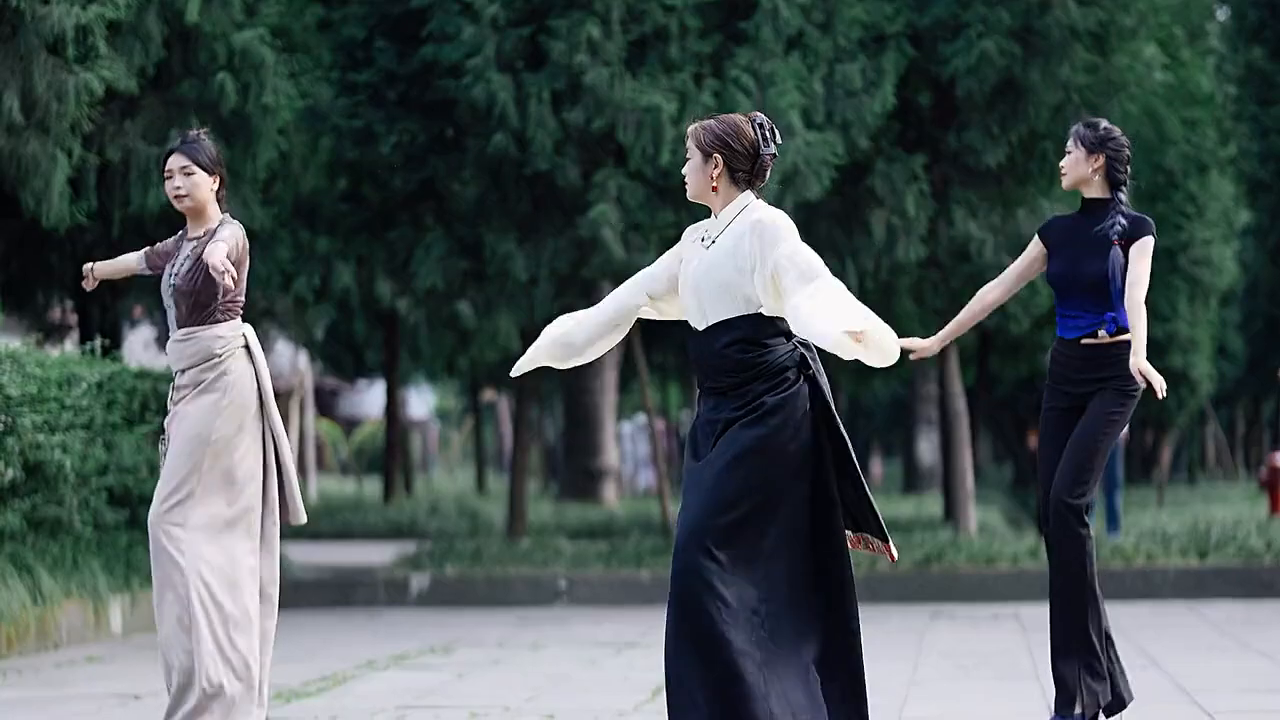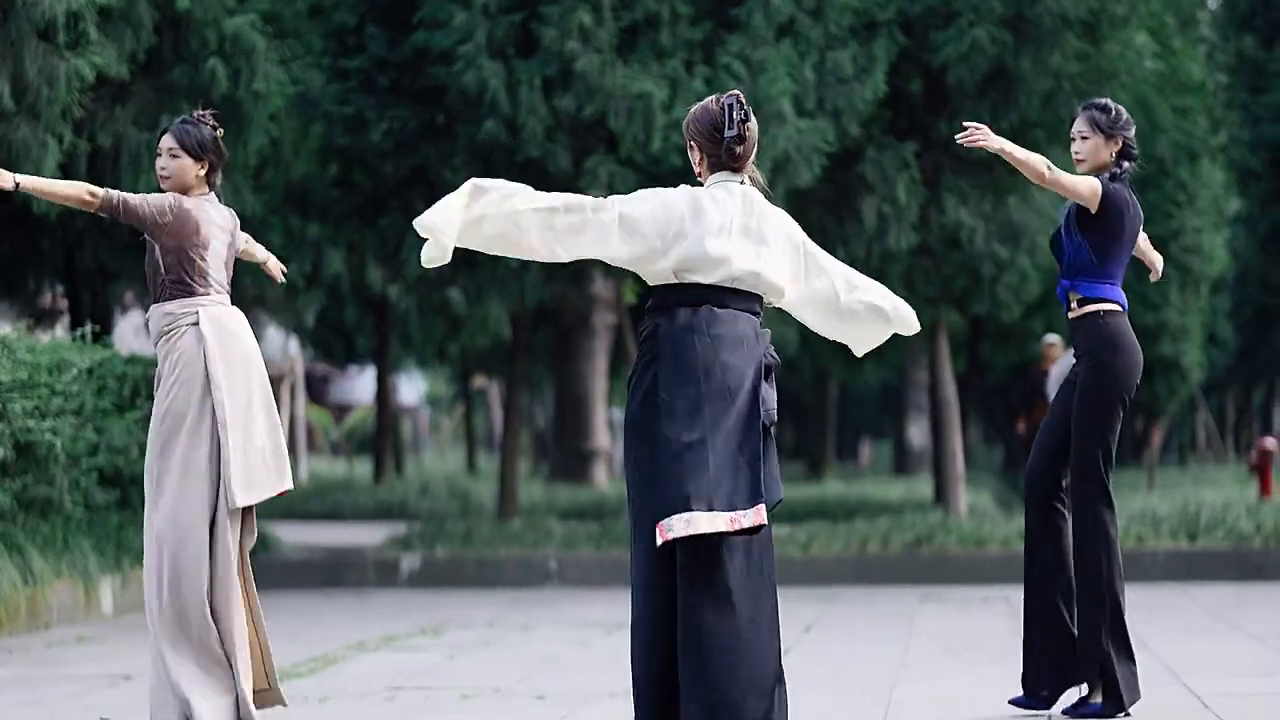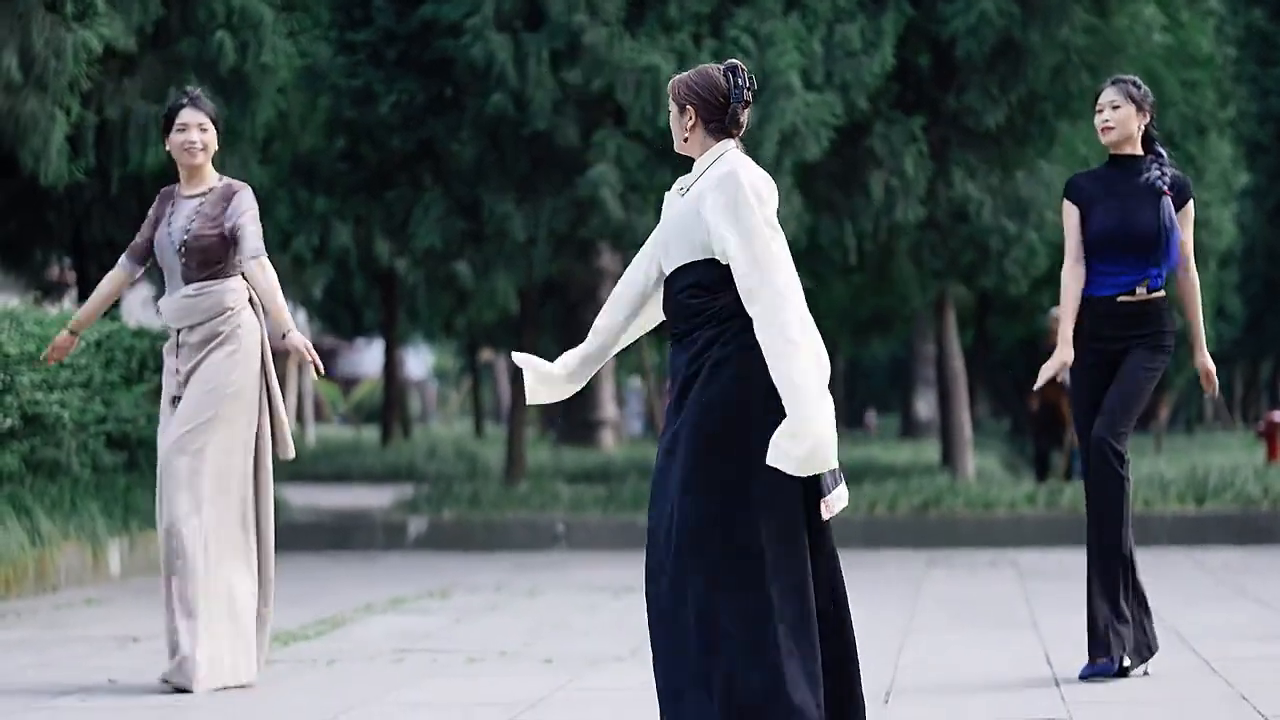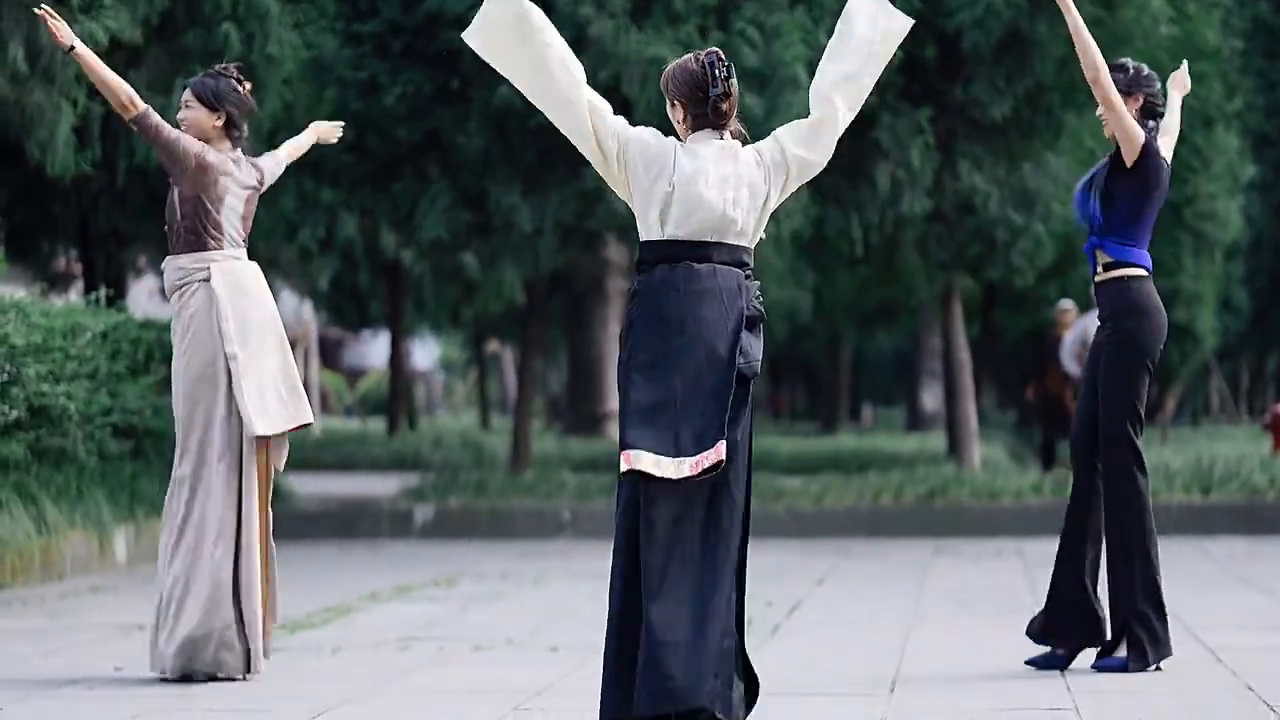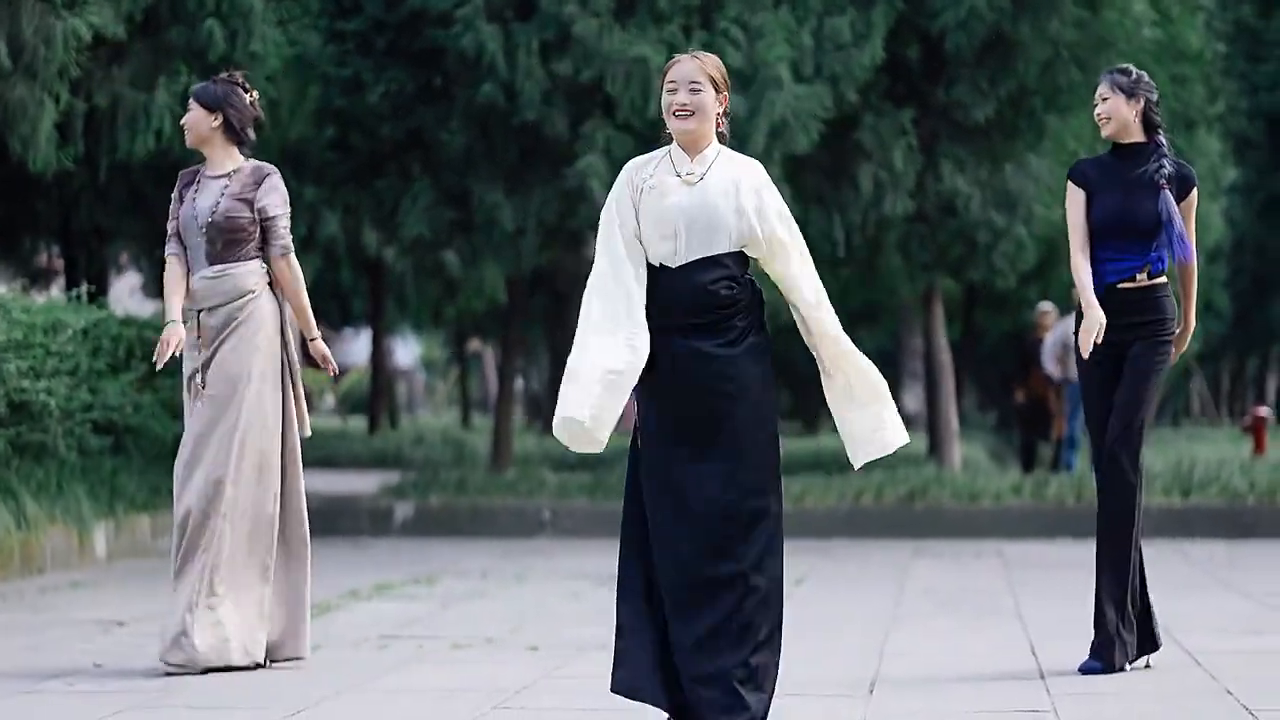
dt=1s
person 1, frame 1
left shoulder: (770, 230)
right shoulder: (699, 240)
left elbow: (817, 287)
right elbow: (635, 297)
left wrist: (854, 332)
right wrist: (563, 337)
left hip: (771, 407)
right hip: (726, 413)
left knee: (704, 555)
right knee: (756, 567)
person 1, frame 2
left shoulder: (675, 206)
right shoulder: (776, 222)
left elbow: (577, 218)
right elbow: (839, 291)
left wrist: (470, 208)
right wrist: (888, 312)
left hip: (680, 369)
right hip: (745, 369)
left knee: (677, 543)
right knee: (730, 552)
person 1, frame 3
left shoulder: (741, 180)
right shoulder: (692, 190)
left elbow: (772, 280)
right elbow: (647, 283)
left wrist: (801, 390)
right wrist: (574, 364)
left hip: (735, 359)
right hip: (710, 369)
left knee: (727, 532)
right knee: (702, 529)
person 1, frame 4
left shoulder: (657, 157)
right shoulder: (767, 160)
left elbow: (574, 99)
right elbow: (830, 108)
left hip: (666, 323)
right hip: (734, 327)
left knee: (663, 502)
right knee: (711, 499)
person 1, frame 5
left shoulder: (747, 176)
right shoulder: (637, 177)
left elbow: (794, 271)
right elbow: (614, 274)
left wrist: (839, 358)
right wrist: (596, 375)
left hip: (733, 352)
right hip: (665, 356)
left knee: (733, 503)
right knee: (670, 506)
person 2, frame 1
left shoulder: (1134, 227)
right shoulder: (1059, 228)
left elbow: (1135, 296)
right elbow: (1000, 287)
left wrist: (1140, 357)
right wrist: (938, 340)
left hip: (1112, 377)
right hip: (1064, 377)
left knee: (1066, 500)
right knee: (1054, 511)
person 2, frame 2
left shoulder: (1102, 191)
right shoulder: (1123, 204)
left elbow: (1049, 175)
right elbow: (1139, 245)
left wrist: (1001, 144)
right wrist: (1152, 254)
left hip: (1104, 349)
right hip: (1096, 352)
left knee: (1087, 496)
right knee: (1043, 484)
right ankle: (1058, 663)
person 2, frame 3
left shoulder: (1173, 186)
right shoulder: (1082, 186)
left elbow: (1185, 269)
right elbow: (1073, 265)
left wrist: (1201, 348)
right wrist: (1063, 343)
left hip: (1149, 332)
right hip: (1093, 333)
left knee: (1105, 442)
right knee: (1097, 466)
left ankle: (1114, 636)
right ankle: (1130, 629)
person 2, frame 4
left shoulder: (1137, 148)
right shoulder: (1151, 157)
left elbow: (1101, 79)
right elbow: (1169, 135)
right wrist: (1176, 94)
left hip: (1129, 312)
right hip: (1122, 317)
left knee: (1117, 454)
right knee: (1089, 452)
left ankle: (1141, 635)
right ankle: (1075, 624)
person 2, frame 5
left shoulder: (1176, 174)
right shoulder: (1085, 173)
left elbow: (1186, 255)
right elbow: (1078, 250)
left wrist: (1187, 319)
right wrist: (1089, 309)
left hip: (1149, 318)
right hip: (1099, 319)
left knee: (1121, 446)
right knee: (1107, 460)
left ankle: (1115, 635)
right ankle: (1132, 629)
person 3, frame 1
left shoulder: (230, 231)
right shoulder: (184, 241)
left elbow: (223, 247)
right elbow: (148, 257)
left wrist: (216, 256)
right wrist: (102, 268)
left hip: (223, 383)
right hip: (197, 387)
left knee: (179, 521)
right knee: (205, 527)
person 3, frame 2
left shoulder: (176, 211)
right shoulder: (221, 215)
left elbow: (98, 198)
right wrist: (265, 256)
left hip: (196, 354)
right hip: (222, 347)
left knee: (188, 514)
right knee: (204, 515)
person 3, frame 3
left shoulder: (237, 195)
right shoulder: (167, 201)
left elbow: (257, 261)
right elbow: (129, 264)
left wrist: (288, 327)
right wrist: (75, 327)
left hip: (228, 340)
right hip: (185, 348)
left knee: (187, 468)
right knee: (200, 482)
left ankle: (207, 648)
right ankle: (221, 644)
person 3, frame 4
left shoulder: (194, 160)
right shoulder: (247, 170)
left elbow: (132, 106)
right elbow: (277, 158)
right wrist: (313, 132)
left hip: (211, 308)
right hip: (241, 304)
left knee: (212, 458)
right knee: (235, 456)
left ankle: (213, 633)
right ankle: (236, 625)
person 3, frame 5
left shoulder: (264, 177)
right shoulder: (187, 183)
left elbow: (282, 257)
right elbow: (175, 259)
left wrist: (312, 333)
right wrist: (173, 323)
left hip: (253, 324)
right hip: (206, 330)
left knee: (232, 461)
right knee: (215, 463)
left ankle: (219, 630)
right ankle: (261, 623)
